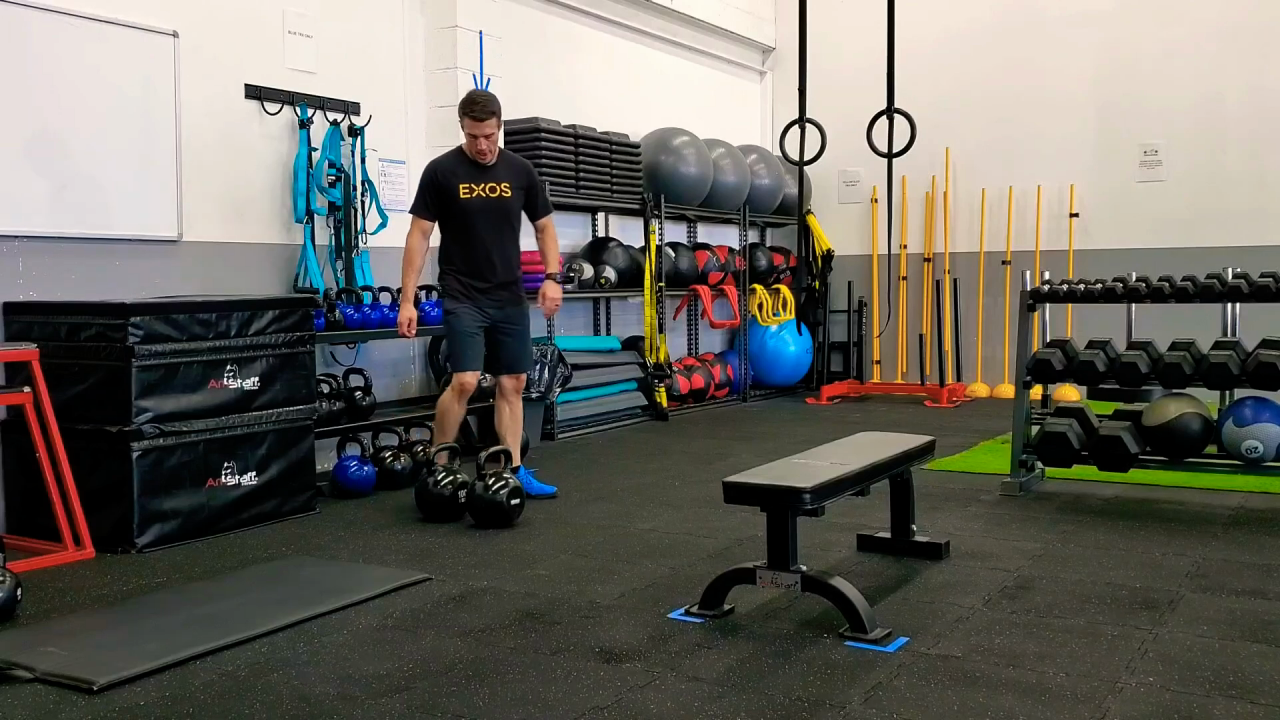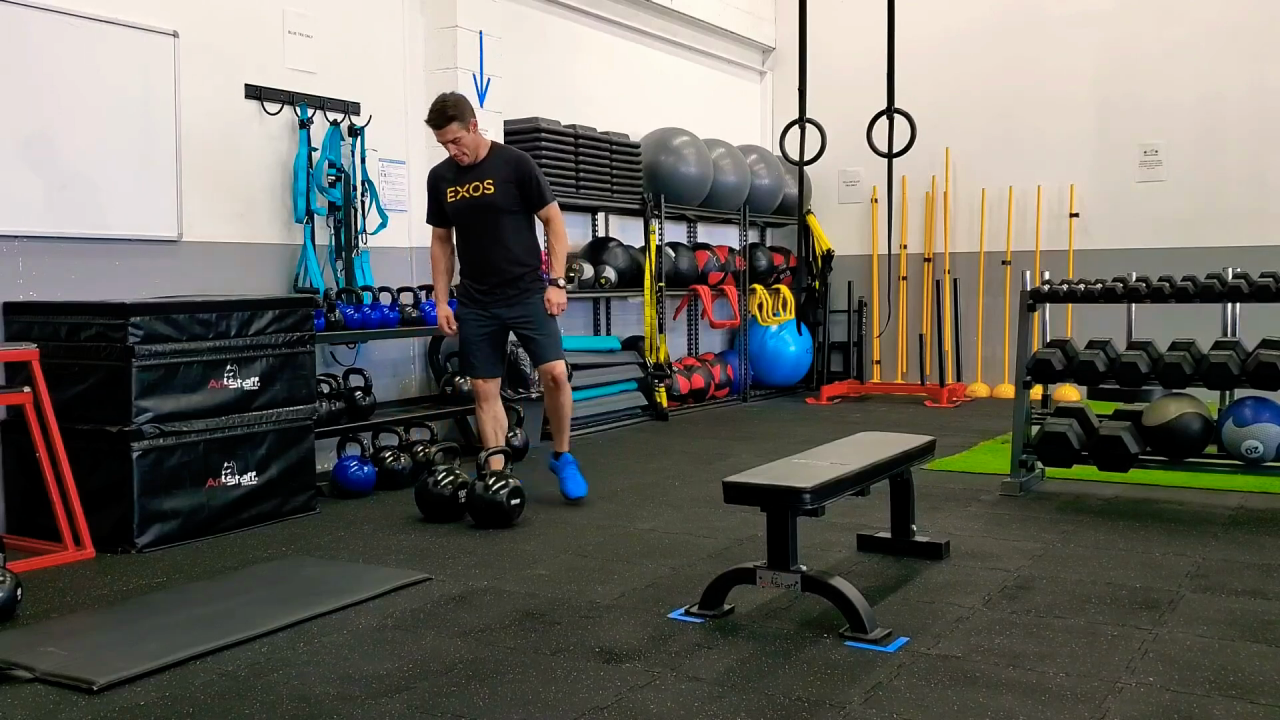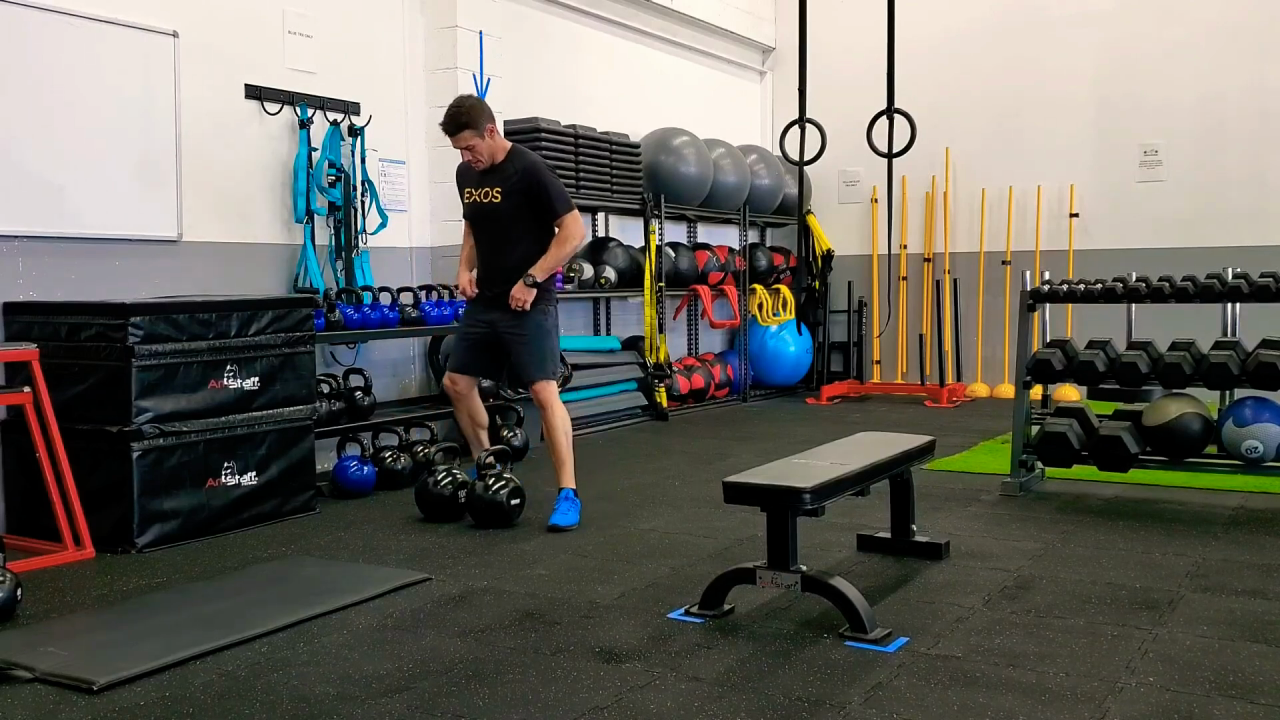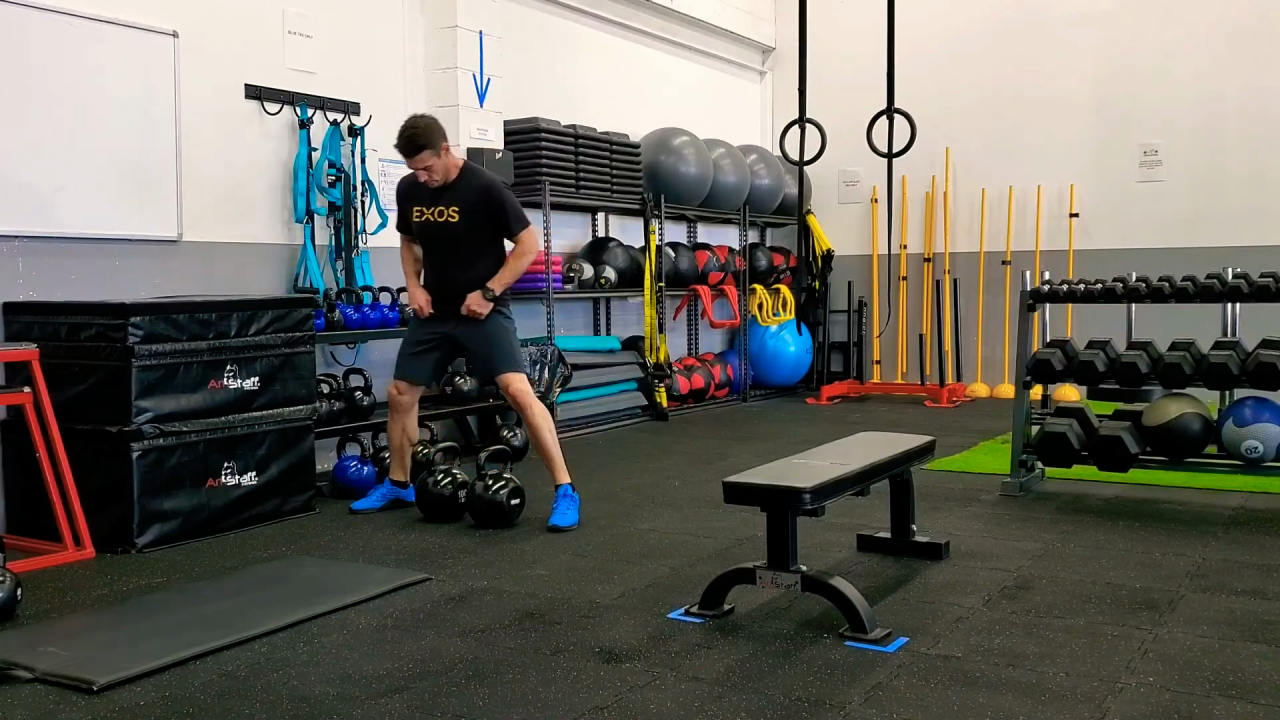
dt=0.5s
person 1, frame 1
left shoulder: (520, 170)
right shoulder: (441, 171)
left elbow: (545, 227)
right elbow: (418, 235)
left wrist: (551, 277)
right wrist: (407, 299)
left hip: (510, 297)
right hip: (462, 297)
left knee: (512, 384)
right knee: (464, 381)
left ankle: (515, 472)
person 1, frame 2
left shoulder: (514, 163)
right shoulder: (440, 177)
left elbow: (554, 222)
right elbow: (441, 239)
left wrist: (556, 281)
right wrist: (441, 297)
left hip: (527, 292)
right hip: (476, 301)
left knee: (555, 372)
right knee: (484, 389)
left ankle: (563, 456)
person 1, frame 3
left shoulder: (530, 170)
right shoulder: (466, 173)
left elbow: (573, 230)
left wrist: (531, 280)
right wrist: (465, 269)
left hip: (528, 302)
right hip: (485, 301)
left knee: (544, 392)
right knee: (456, 383)
left ankle: (568, 494)
person 1, frame 4
left shoulder: (485, 189)
right shoulder: (408, 190)
left elbow: (530, 244)
left wrist: (488, 292)
right wrist: (414, 285)
left hip: (483, 309)
right hip: (434, 313)
left knee: (518, 391)
right knee: (400, 395)
left ankle: (564, 491)
right ankle: (398, 484)
